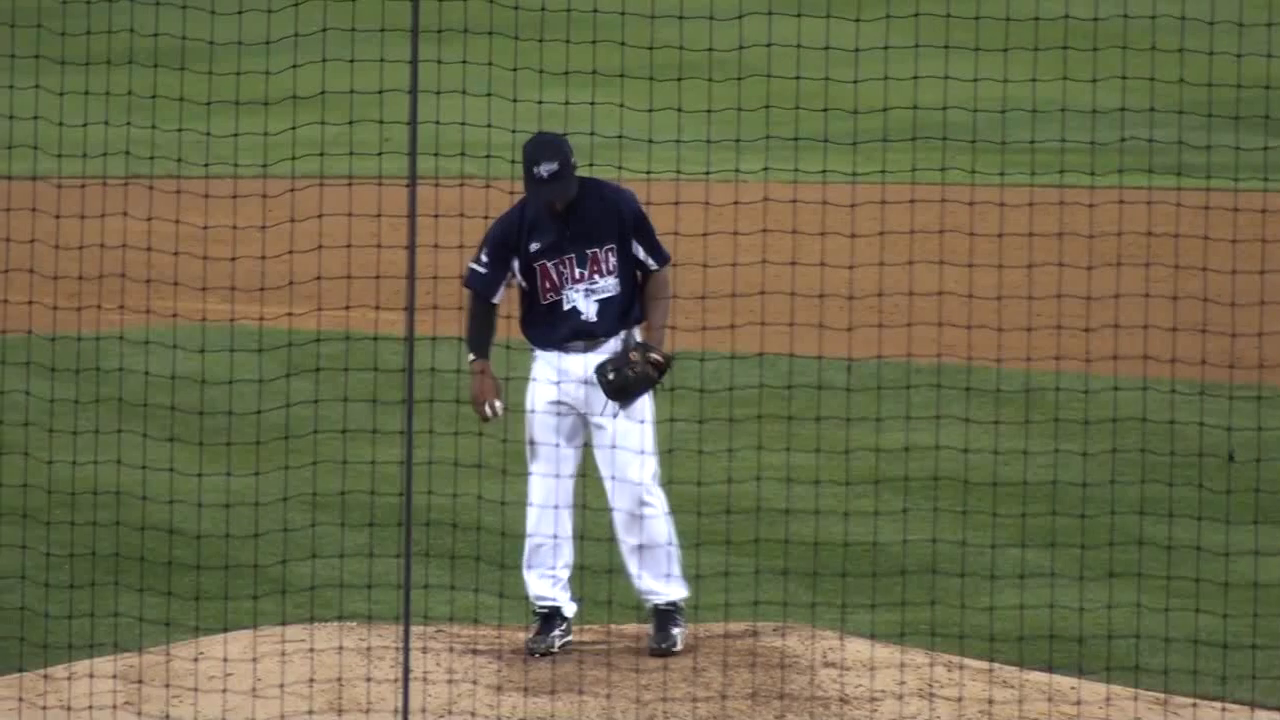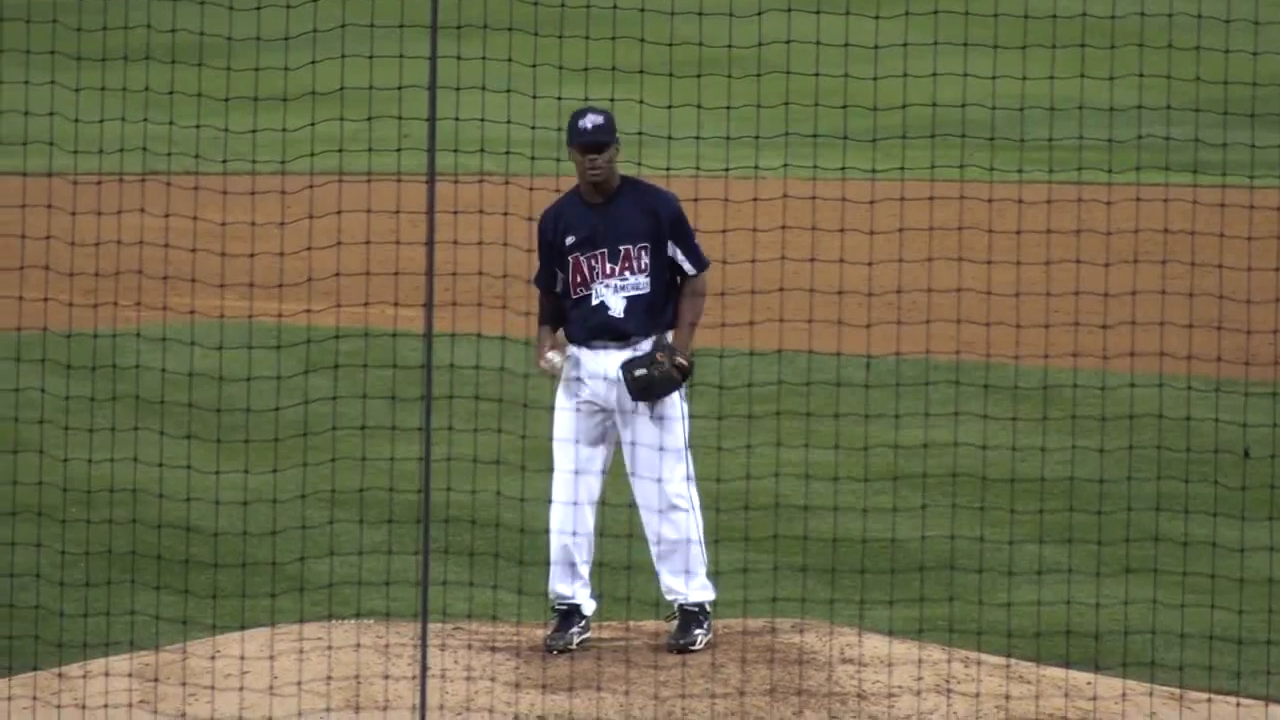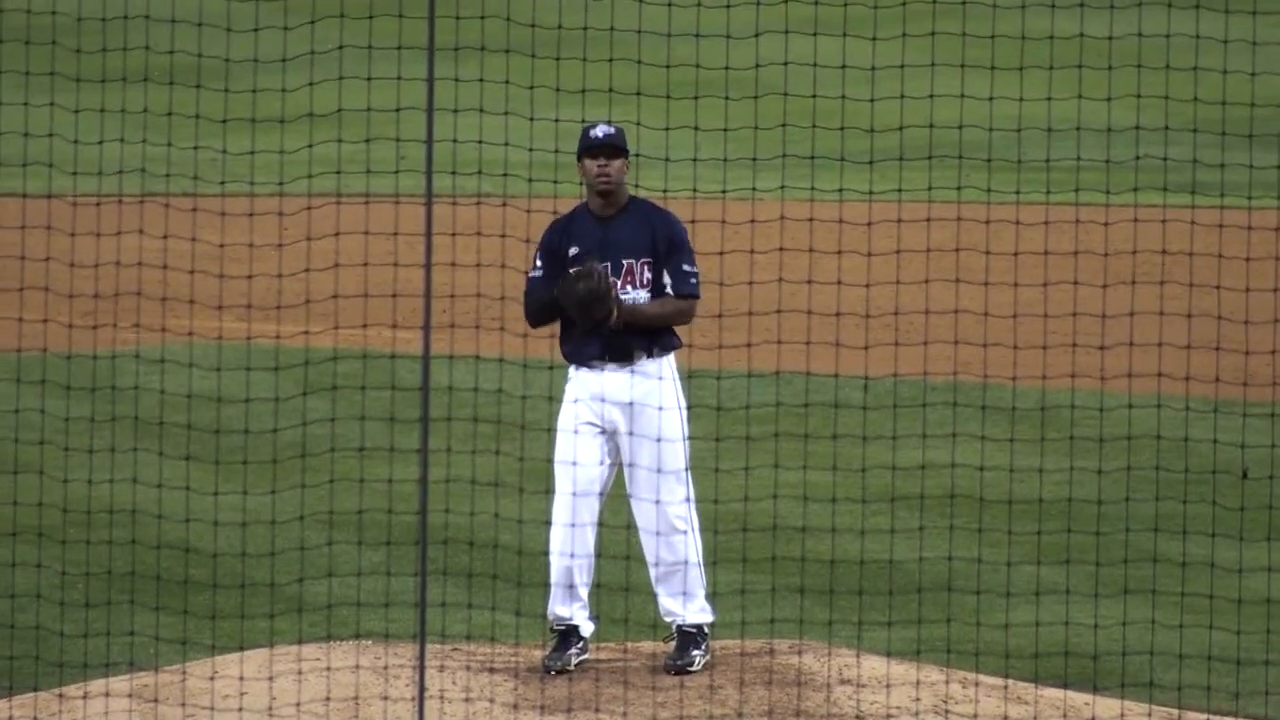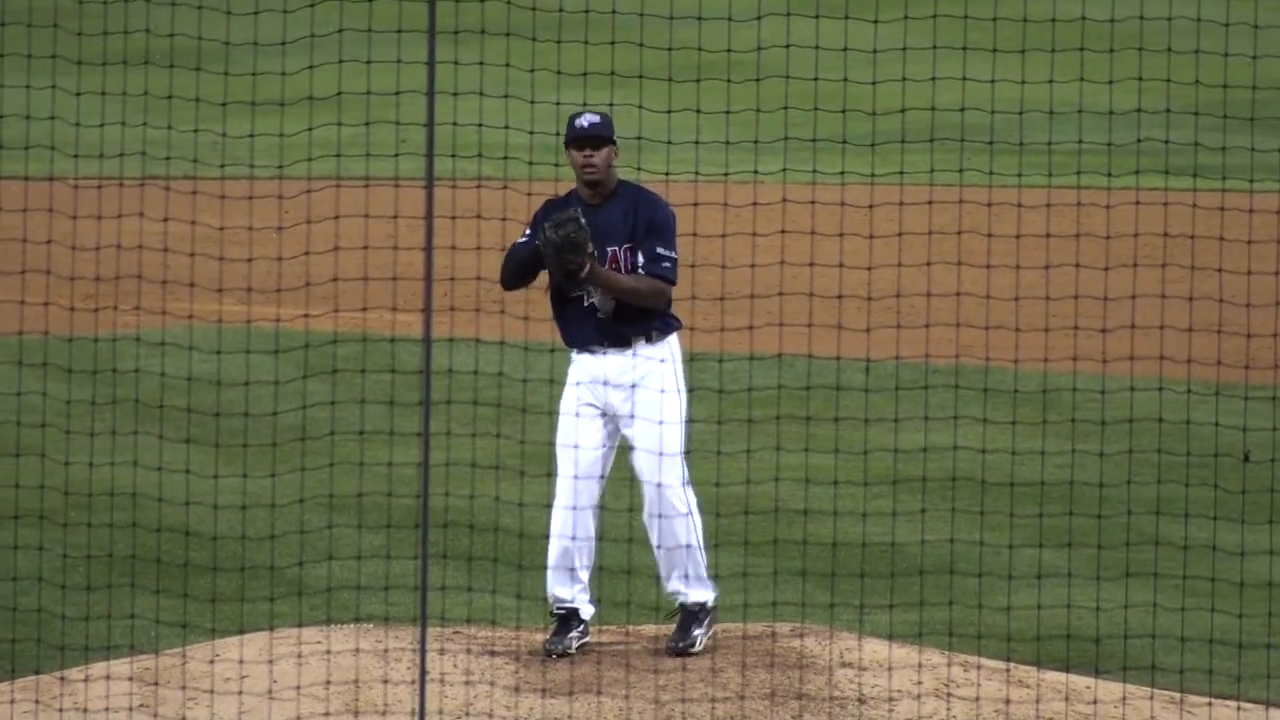
dt=0.4s
person 1, frame 1
left shoulder: (617, 205)
right shoulder: (513, 227)
left elbow: (656, 273)
right elbow: (483, 298)
left wrist: (653, 340)
right wrist: (480, 363)
left hip: (615, 359)
right hip: (552, 367)
left knee: (636, 487)
right knee: (546, 492)
left ankle: (668, 605)
right ankle: (553, 611)
person 1, frame 2
left shoulder: (657, 205)
right shoulder: (555, 219)
left elbow: (694, 280)
left wrist: (679, 345)
right wrist: (546, 333)
right hip: (584, 364)
left knee: (667, 486)
right knee: (570, 490)
left ankle: (693, 605)
right ankle: (573, 607)
person 1, frame 3
left shoulder: (662, 225)
right shoulder: (561, 233)
left elbow: (685, 307)
right elbow: (533, 312)
left wrist: (622, 307)
right wrist: (569, 293)
left hip: (650, 378)
right hip: (585, 383)
left knee: (667, 507)
right knee: (572, 508)
left ankle: (691, 627)
right ankle: (571, 628)
person 1, frame 4
left shoulder: (649, 209)
right shoulder: (554, 213)
left elbow: (656, 292)
right elbow: (509, 277)
left wrist: (590, 271)
right wrist: (540, 249)
left hip: (649, 359)
right hip: (587, 365)
left knee: (664, 482)
right knee: (575, 488)
left ankle: (694, 602)
right ankle: (571, 611)
